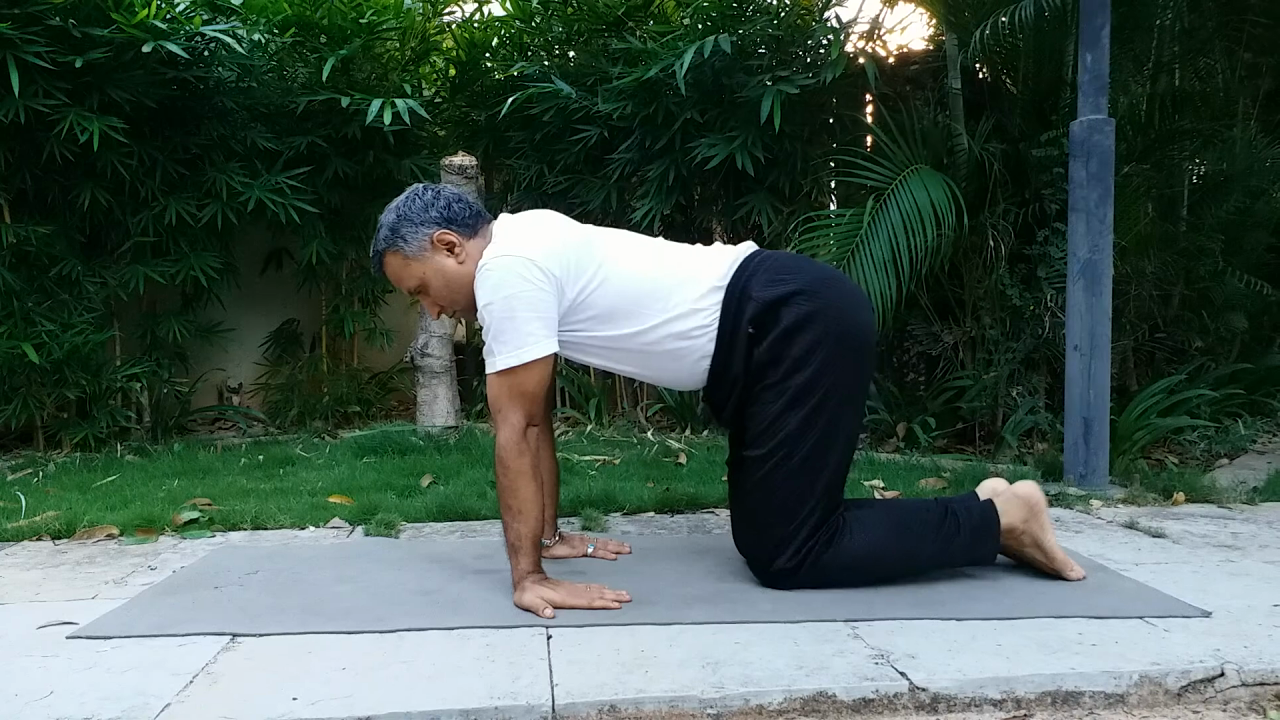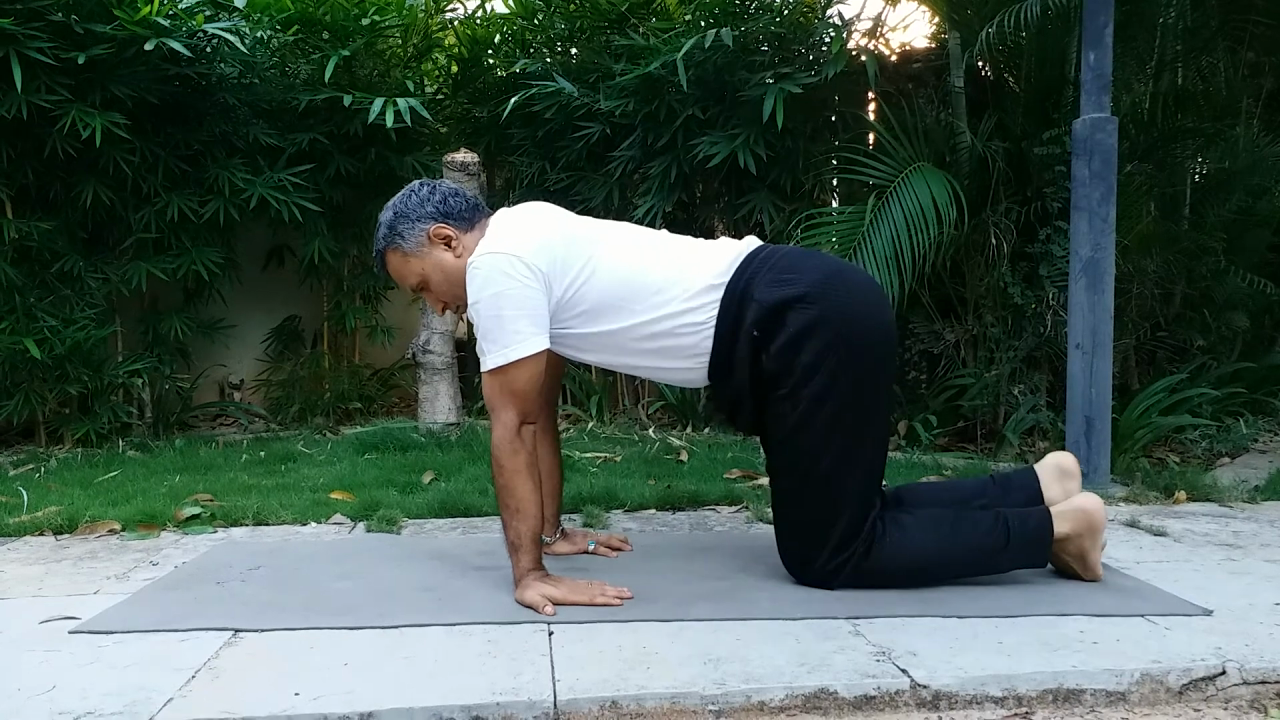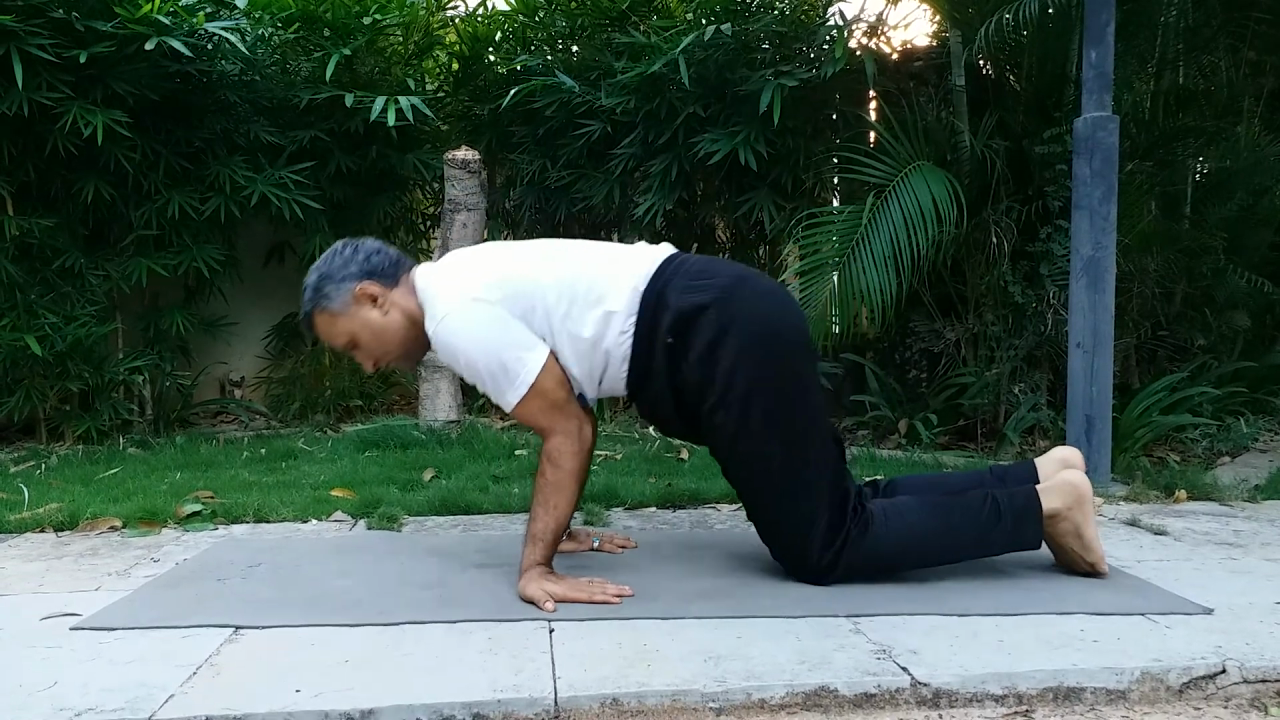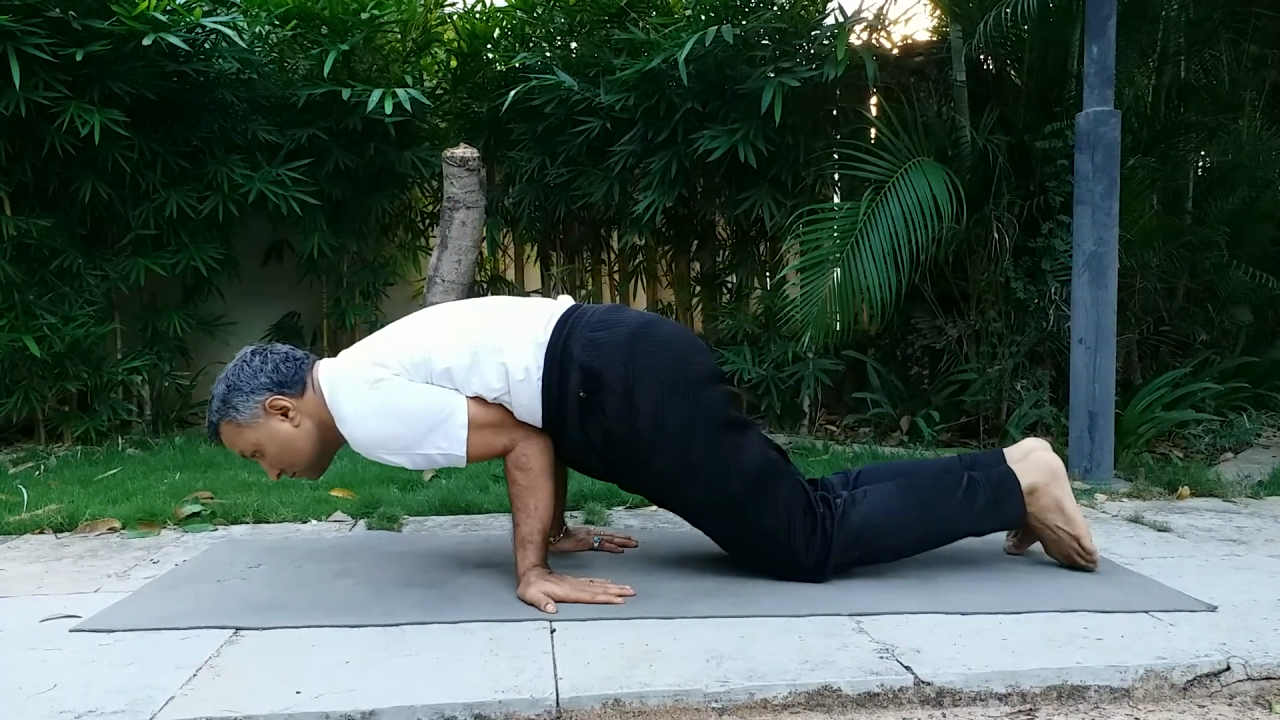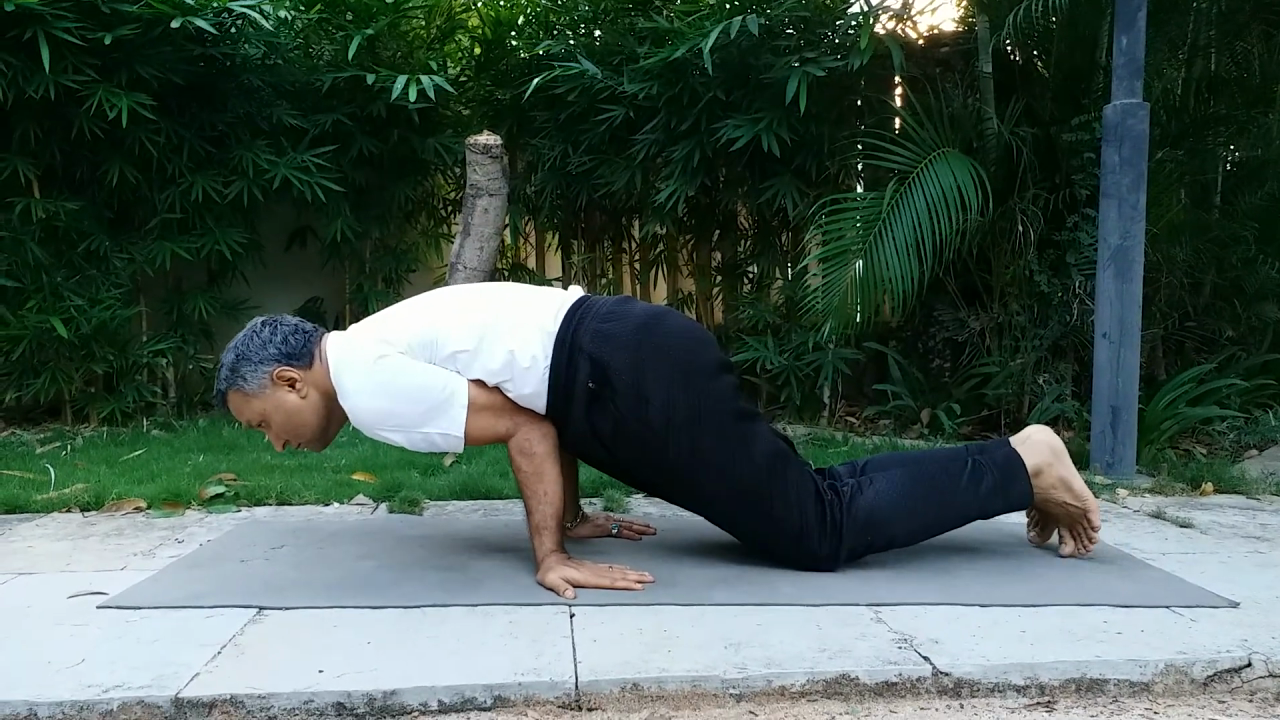
dt=1s
person 1, frame 1
left shoulder: (506, 271)
right shoulder: (519, 253)
left elbow: (516, 430)
right elbow: (534, 419)
left wrist: (528, 576)
right wrist: (546, 534)
left hip: (800, 325)
right hip: (785, 324)
left knee: (787, 555)
right knee: (765, 537)
left ankle: (1001, 516)
right ankle: (978, 510)
person 1, frame 2
left shoulder: (496, 268)
right shoulder: (524, 242)
left elbow: (513, 428)
right elbow: (538, 413)
left wrist: (528, 572)
right wrist: (551, 530)
left hip: (807, 324)
right hip: (808, 310)
left knee: (829, 554)
right knee: (833, 515)
left ankle: (1055, 527)
right ankle: (1039, 487)
person 1, frame 3
left shoulder: (454, 317)
right shoulder: (460, 285)
left elbow: (569, 431)
right elbow: (567, 414)
left wrist: (535, 566)
right wrist: (556, 529)
left hip: (724, 334)
right hip: (729, 320)
left knee: (825, 545)
right knee: (829, 511)
left ankle: (1041, 505)
right ankle: (1037, 476)
person 1, frame 4
left shoulder: (360, 408)
right shoulder: (372, 373)
left elbow: (520, 440)
left wrist: (531, 571)
right wrist: (552, 531)
left hip: (628, 386)
right hip: (625, 365)
left knee: (810, 541)
right knee: (800, 506)
left ankle: (1016, 486)
right ankle: (1007, 467)
person 1, frame 5
left shoulder: (366, 386)
right shoulder: (381, 349)
left elbow: (523, 427)
left wrist: (550, 559)
right wrist: (570, 517)
left hip: (635, 378)
right hip: (629, 360)
left knee: (820, 530)
right knee: (804, 500)
left ankle: (1021, 465)
right ankle: (1011, 463)
